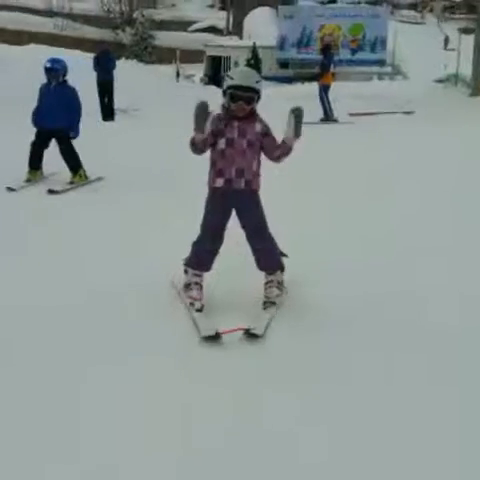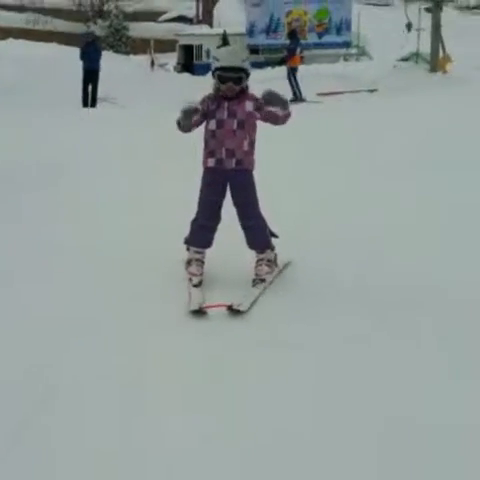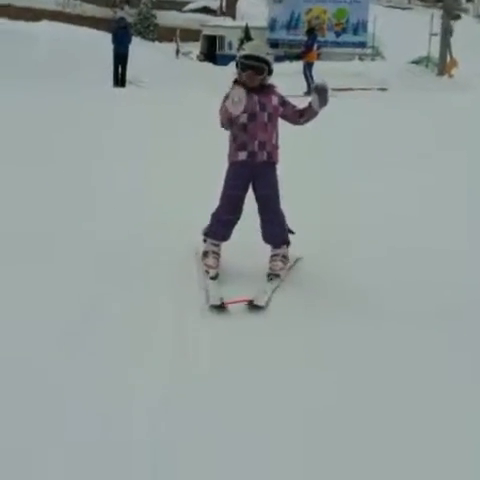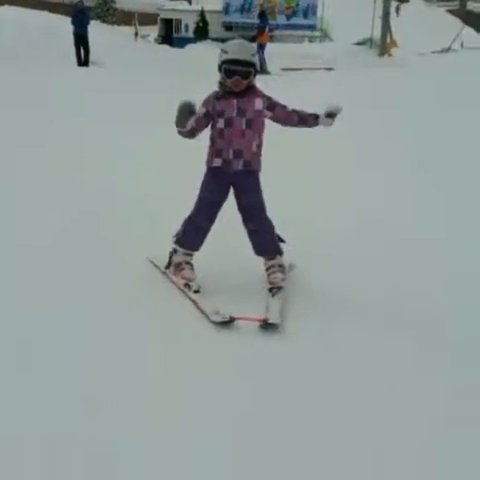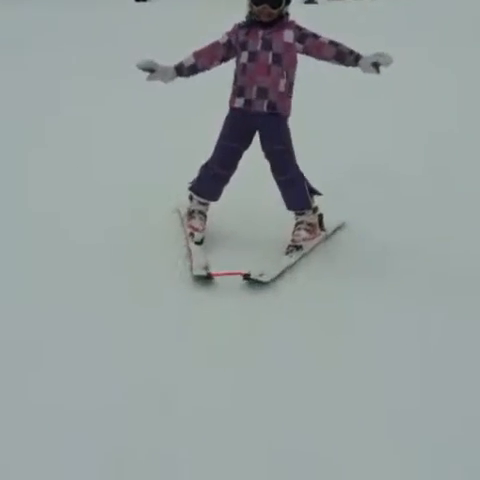
dt=1s
person 1, frame 1
left shoulder: (258, 126)
right shoulder: (217, 121)
left elbow: (276, 154)
right elbow: (198, 148)
left wrist: (291, 136)
right wrist: (200, 130)
left hip: (248, 189)
right hip: (219, 188)
left knee: (259, 234)
right knee: (210, 235)
left ankle: (274, 276)
right ankle: (193, 277)
person 1, frame 2
left shoulder: (252, 102)
right shoulder: (209, 102)
left elbow: (280, 118)
right elbow: (187, 126)
left wrist: (281, 107)
right wrist: (185, 117)
left hip: (242, 168)
right hip: (213, 167)
left knee: (250, 213)
right knee: (207, 213)
left ankle: (265, 255)
right ankle: (195, 254)
person 1, frame 3
left shoulder: (274, 97)
right shoulder: (233, 96)
left elbow: (298, 117)
right elbow: (225, 123)
left wrist: (316, 105)
right wrist: (233, 108)
left hip: (266, 162)
right hip: (239, 161)
left knee: (270, 208)
right knee: (229, 206)
left ankle: (280, 250)
right ankle: (211, 247)
person 1, frame 4
left shoulder: (260, 100)
right shoulder: (214, 100)
left elbow: (288, 116)
right elbow: (191, 130)
left wrist: (320, 119)
right wrist: (184, 122)
left hip: (248, 170)
right hip: (218, 168)
left knee: (256, 217)
right knee: (202, 214)
left ankle: (274, 261)
right ankle: (181, 257)
person 1, frame 5
left shoulder: (292, 33)
right shoulder: (240, 32)
left elbow: (326, 47)
right elbow: (210, 54)
left wrist: (361, 61)
right wrist: (173, 71)
left hip: (274, 114)
right hip: (240, 110)
left knee: (285, 168)
right knee: (220, 162)
left ankle: (308, 216)
right ankle: (197, 206)
